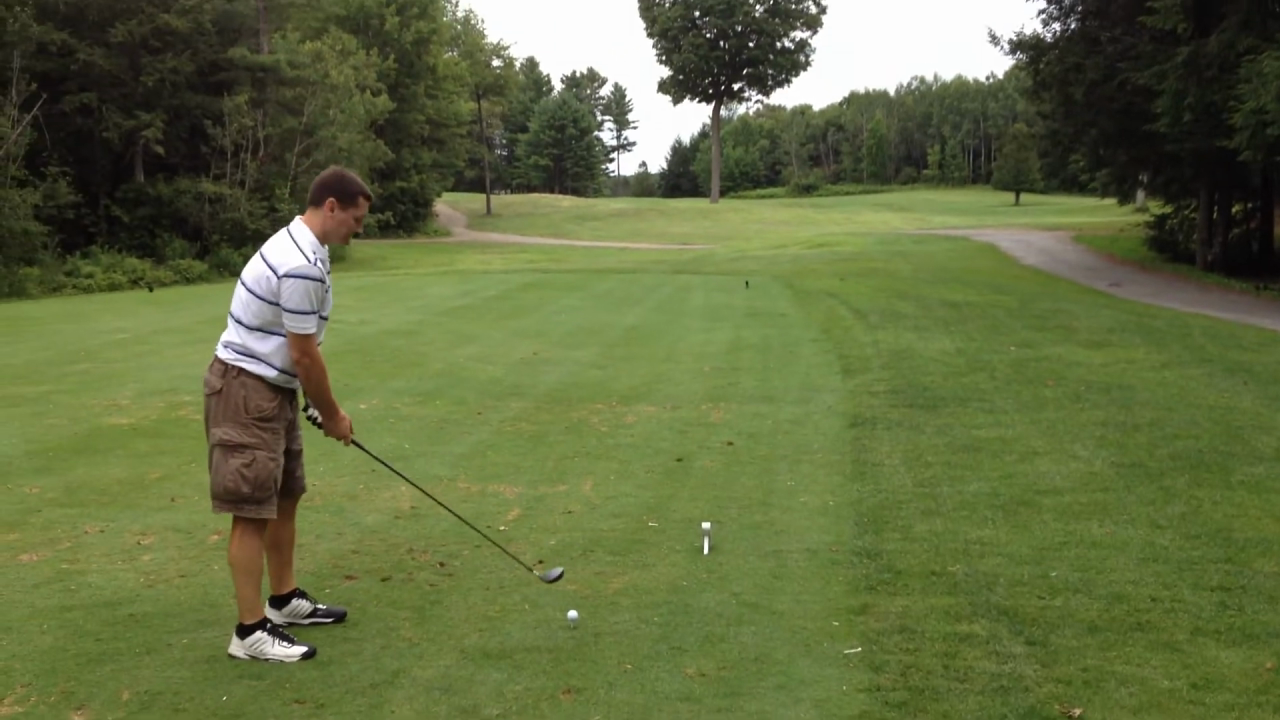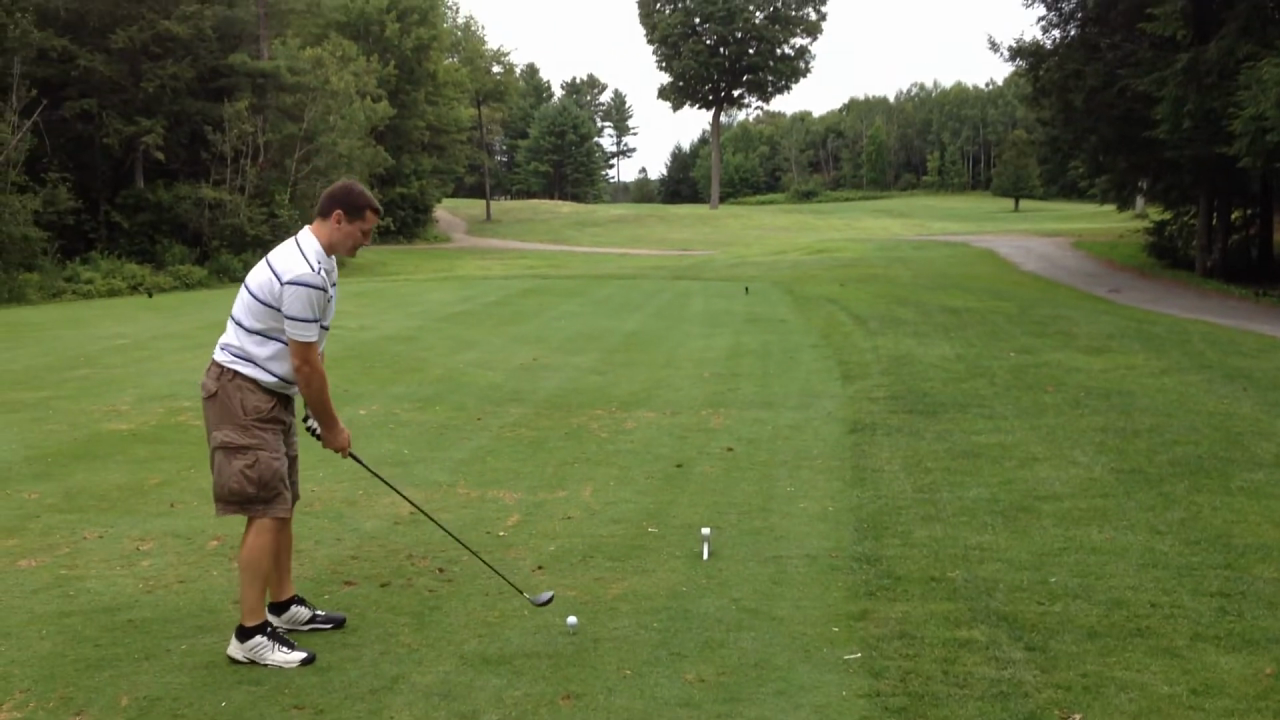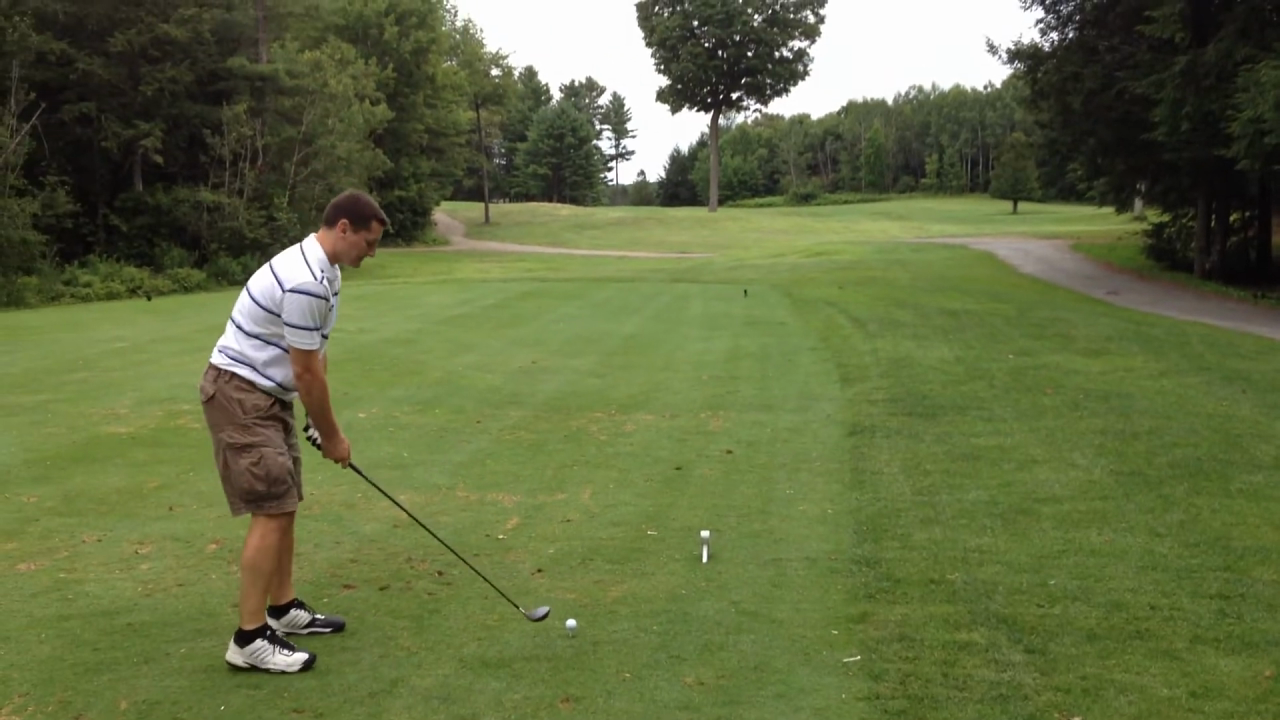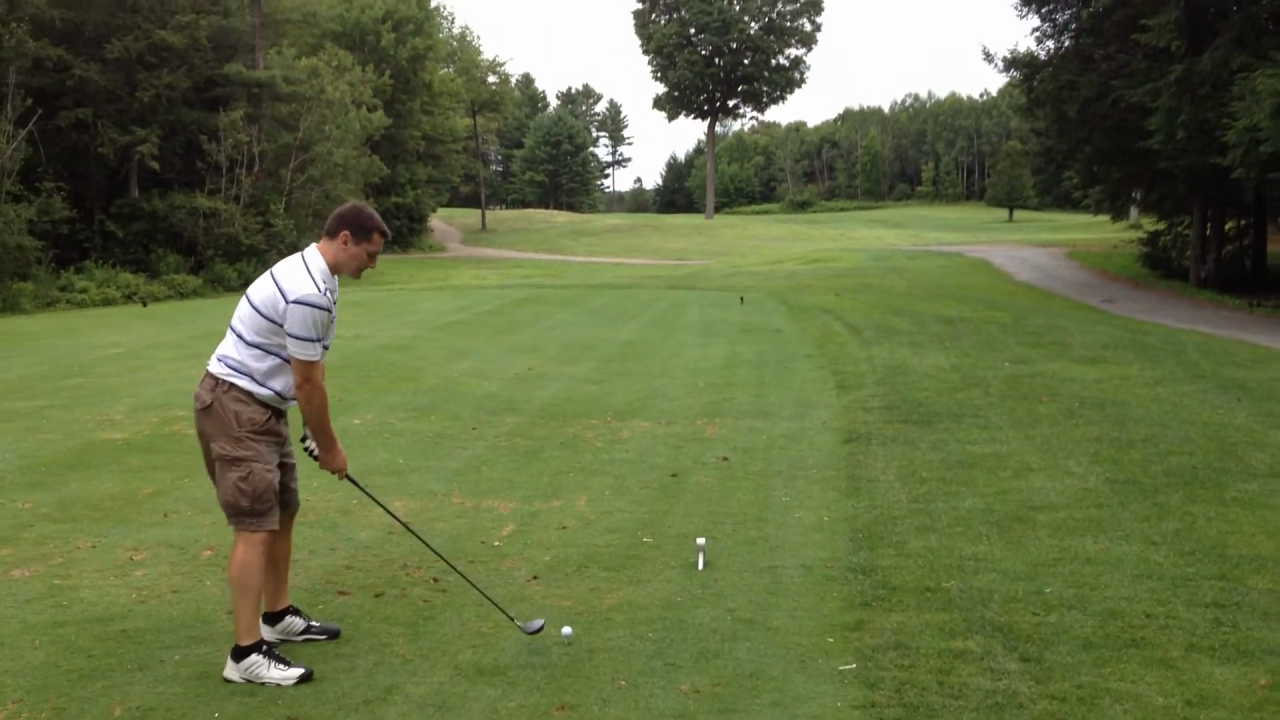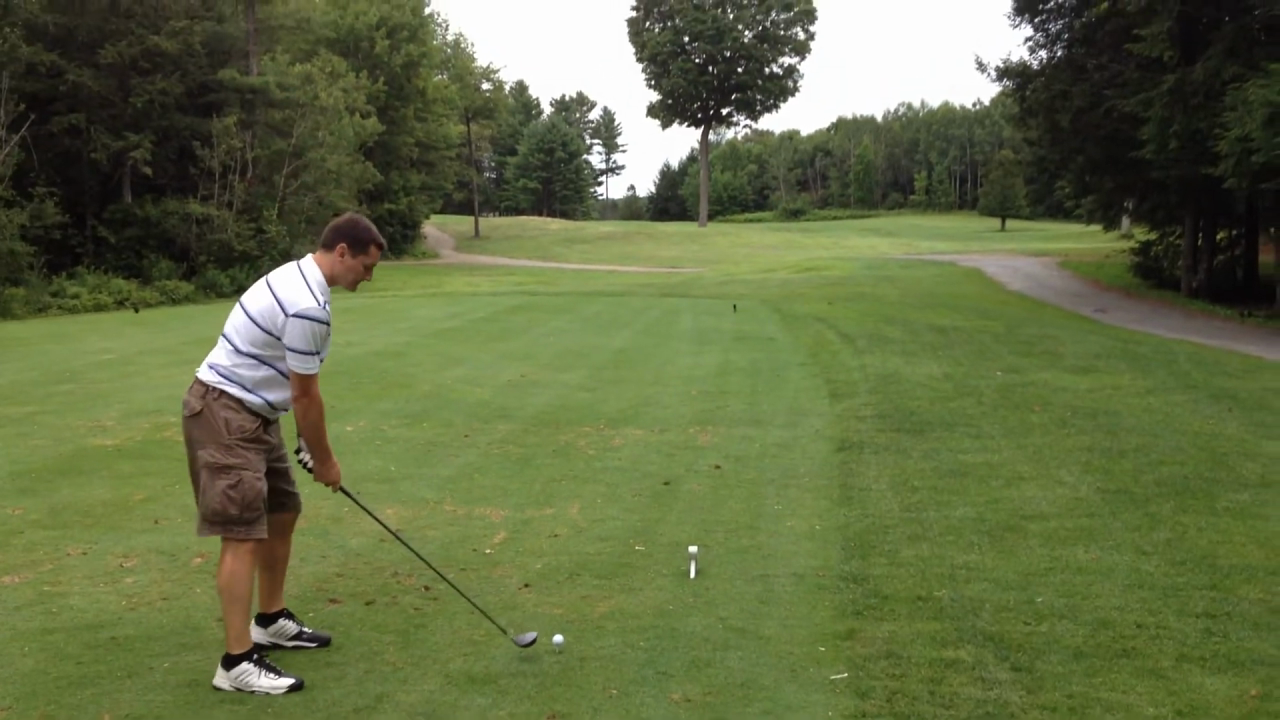
dt=0.1s
person 1, frame 1
left shoulder: (305, 247)
right shoulder: (301, 266)
left elbow: (304, 346)
right elbow: (304, 357)
left wrist: (326, 407)
right wrist: (332, 416)
left hip: (272, 387)
right hip: (246, 387)
left knee: (284, 499)
right knee: (253, 510)
left ankle: (283, 599)
right ankle: (250, 630)
person 1, frame 2
left shoulder: (317, 259)
right shoulder: (304, 275)
left elbow: (310, 350)
right elbow: (304, 364)
left wrist: (324, 418)
right wrist: (331, 426)
left hip: (268, 392)
right hip: (242, 391)
left knee: (280, 504)
right knee: (266, 510)
left ankle: (283, 606)
right ankle: (251, 632)
person 1, frame 3
left shoulder: (320, 267)
right shoulder: (306, 283)
left elbow: (312, 358)
right elbow: (306, 372)
left wrist: (324, 426)
right wrist: (331, 436)
left hip: (267, 393)
right hip: (240, 392)
left knee: (282, 507)
right knee: (273, 510)
left ankle: (283, 609)
right ankle: (250, 636)
person 1, frame 4
left shoulder: (311, 270)
right shoulder: (310, 295)
left elbow: (307, 375)
right elbow: (308, 382)
left wrist: (317, 435)
right wrist: (329, 447)
left hip: (259, 403)
right hip: (235, 404)
left knee: (281, 515)
right knee: (255, 526)
left ankle: (276, 616)
right ankle: (246, 653)
person 1, frame 5
left shoulder: (304, 279)
right shoulder: (307, 307)
left elbow: (301, 387)
right elbow: (305, 396)
left wrist: (311, 447)
right wrist: (324, 460)
left hip: (250, 411)
right hip: (225, 411)
left knee: (281, 514)
right knee: (245, 534)
left ankle: (270, 619)
right ankle: (237, 661)
